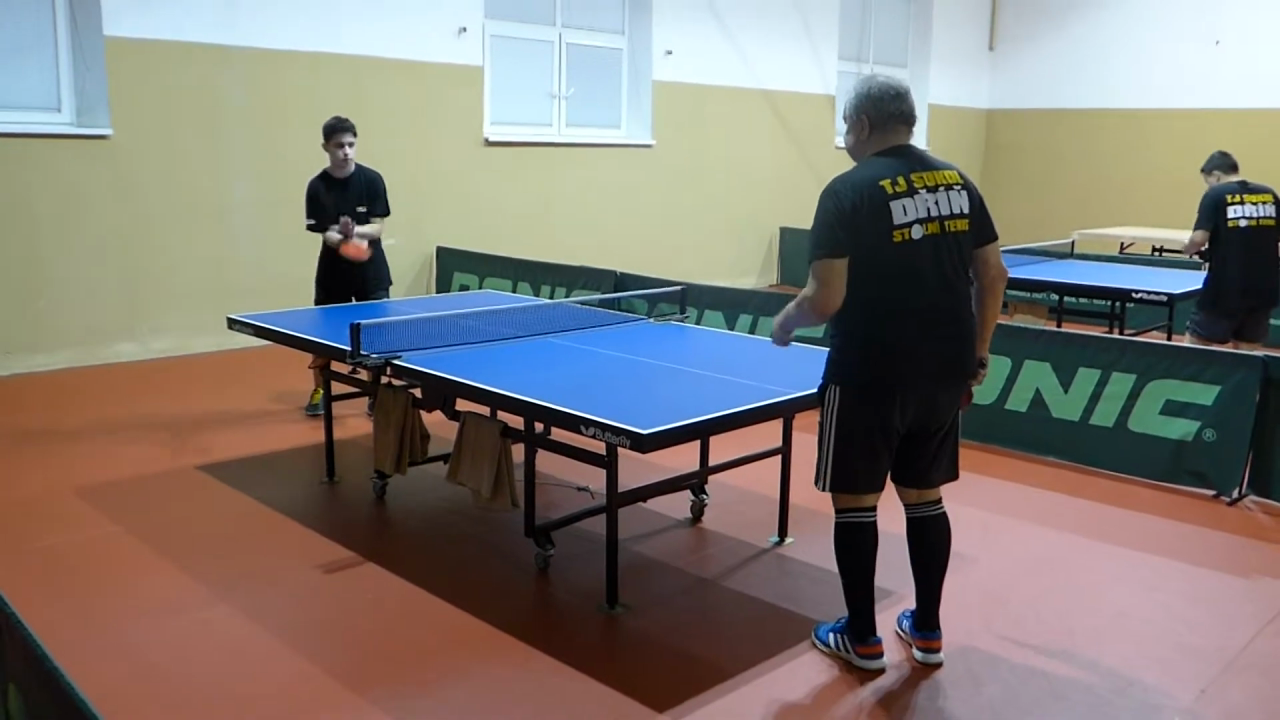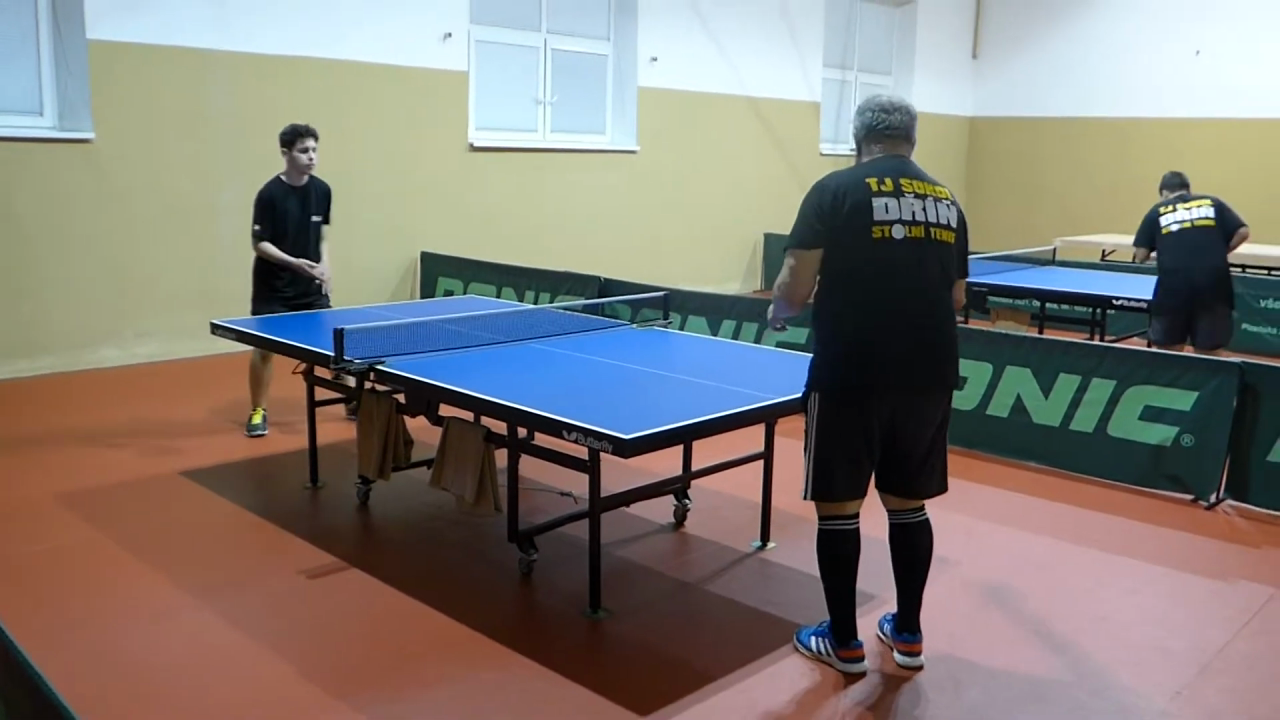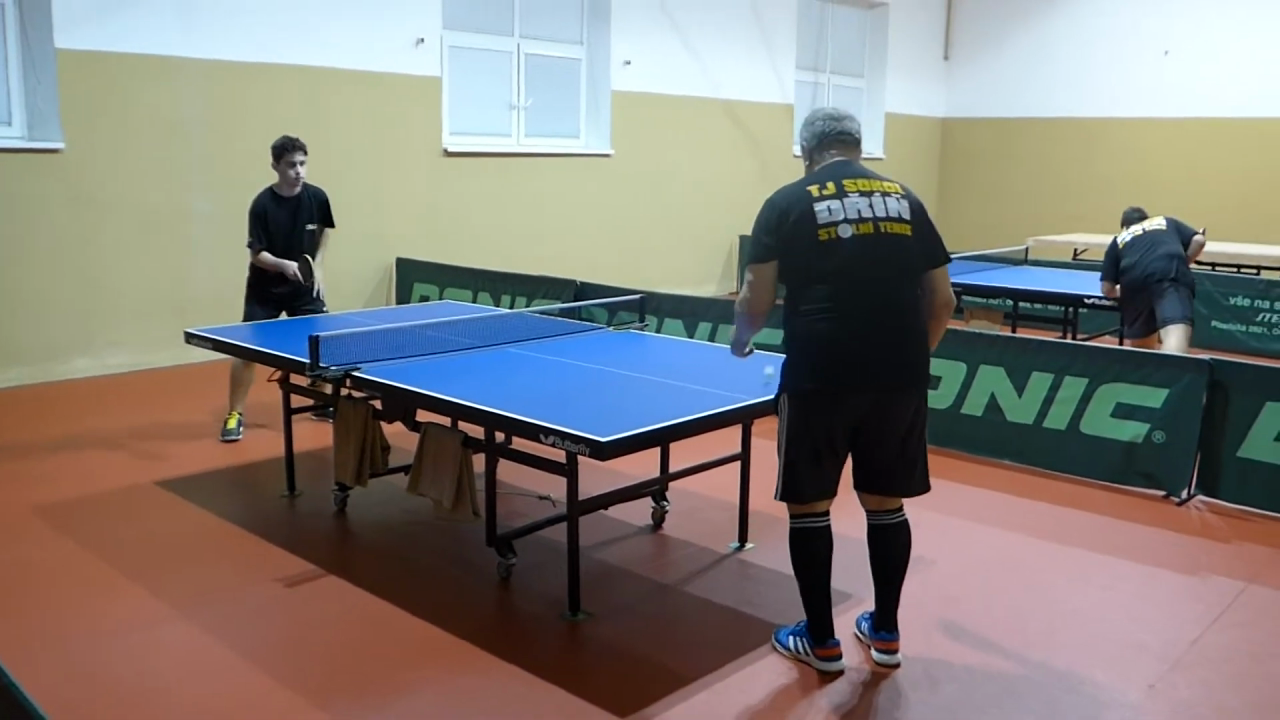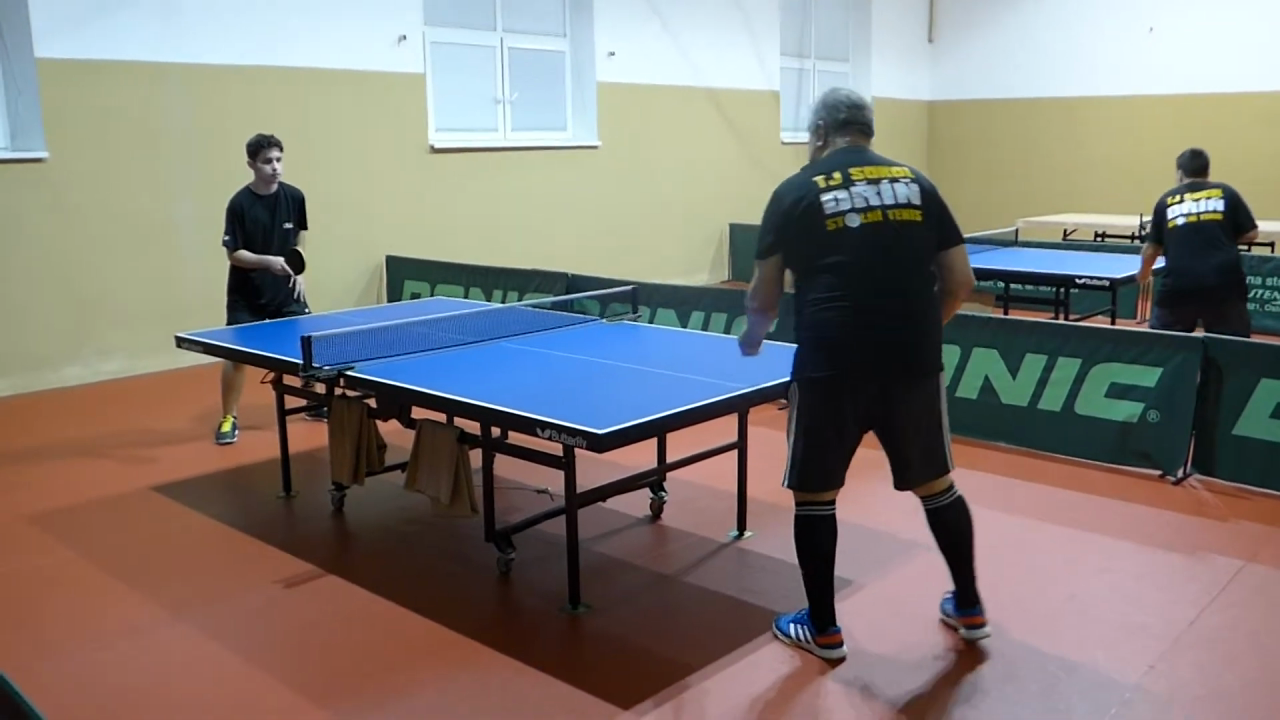
dt=0.7s
person 1, frame 1
left shoulder: (849, 191)
right shoulder: (958, 182)
left elbow: (825, 298)
right elbow: (992, 275)
left wrist: (785, 322)
right wrist: (977, 353)
left hip: (869, 375)
right hip: (942, 372)
left knee: (854, 500)
right knee: (924, 496)
left ankle: (861, 638)
right ankle: (927, 629)
person 1, frame 2
left shoulder: (835, 190)
right shoulder: (947, 202)
left elbow: (795, 287)
left wrist: (777, 313)
left hip: (850, 376)
right hip: (928, 376)
left knee: (838, 506)
right knee: (907, 502)
left ankle: (843, 641)
right ankle: (907, 633)
person 1, frame 3
left shoulder: (787, 203)
right shoulder: (905, 199)
left elbow: (756, 303)
right elbow: (942, 301)
left wrist: (741, 339)
right wrist: (915, 361)
left hip: (820, 375)
right hip: (899, 374)
left knee: (809, 505)
right knee: (885, 503)
left ankle: (820, 640)
right ankle: (885, 631)
person 1, frame 4
left shoulder: (795, 193)
right shoulder: (916, 184)
left elbow: (764, 297)
right elbow: (960, 282)
left wrist: (755, 331)
left hip: (831, 365)
right hip: (913, 363)
left knee: (815, 495)
right knee: (934, 485)
left ankle: (823, 626)
right ankle: (968, 607)
person 2, frame 1
left shoulder: (372, 180)
right shoulder: (317, 187)
left elbow: (376, 229)
right elbow: (326, 236)
left wrist: (354, 230)
right wrist: (342, 236)
left hip: (372, 272)
right hip: (333, 273)
left ankle: (376, 395)
right ankle: (318, 391)
person 2, frame 2
left shoulder: (321, 190)
right shoulder: (269, 194)
right elbow: (259, 244)
left wrist: (324, 262)
right wrist: (293, 262)
left hip: (311, 284)
right hip: (273, 285)
right knee: (264, 347)
left ankle: (353, 401)
right ankle: (258, 411)
person 2, frame 3
left shoulder: (317, 197)
right shoulder: (262, 204)
left elbow: (324, 232)
right elbow: (256, 255)
left wrist: (317, 268)
right wrist: (284, 266)
left hip: (305, 286)
right hip: (266, 289)
right ankle: (235, 415)
person 2, frame 4
left shoulder: (294, 197)
right shoulder: (240, 203)
right elbow: (234, 254)
left wrist: (297, 270)
right wrist: (268, 261)
left hip: (285, 289)
right hip: (247, 293)
left ankle: (314, 404)
right ankle: (229, 419)
person 3, frame 1
left shoulder: (1215, 195)
left elbow: (1199, 238)
left wrist: (1190, 248)
left hip: (1226, 289)
right hip: (1264, 288)
left knee: (1195, 343)
right knee: (1248, 349)
person 3, frame 2
left shoulder: (1157, 211)
right shoulder: (1212, 203)
left elbow: (1140, 256)
right elbow: (1242, 232)
left wrist: (1159, 249)
right wrist: (1217, 252)
left hip: (1173, 288)
right hip: (1213, 286)
right knee: (1210, 356)
person 3, frame 3
left shoulder: (1118, 239)
right shoulder: (1167, 222)
left elbow: (1107, 288)
right elbow: (1199, 241)
left wrist: (1119, 292)
left hip: (1134, 281)
right hip: (1170, 276)
left knee: (1142, 347)
right knee: (1176, 339)
person 3, frame 4
left shoulder: (1167, 200)
right shoulder: (1226, 193)
left elbow: (1152, 249)
right elbow: (1251, 234)
left wrist: (1144, 271)
left hip: (1179, 284)
right hip: (1224, 284)
